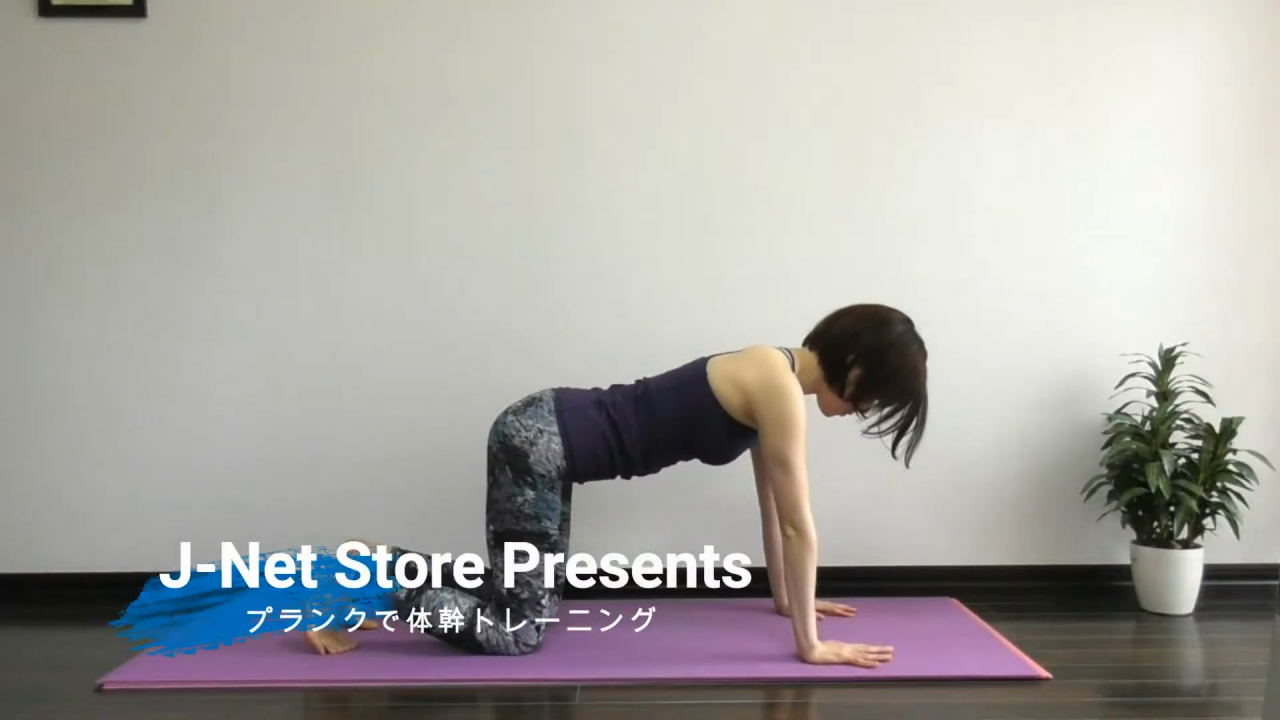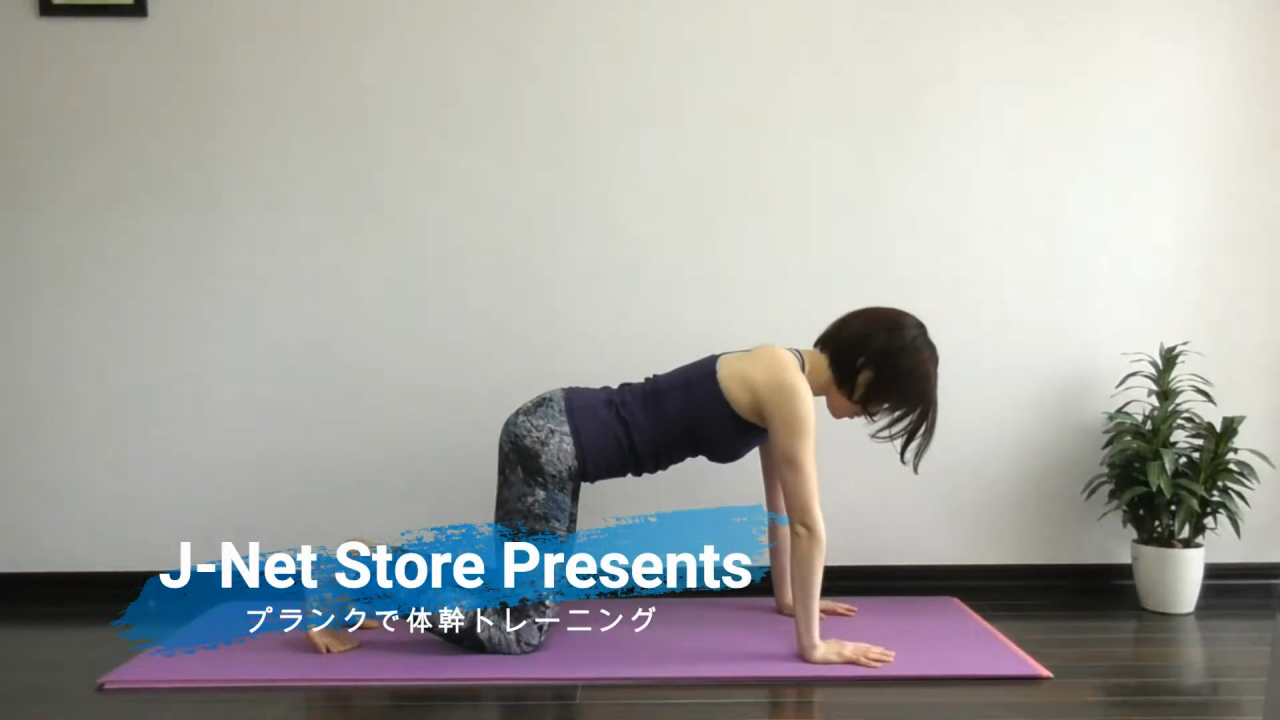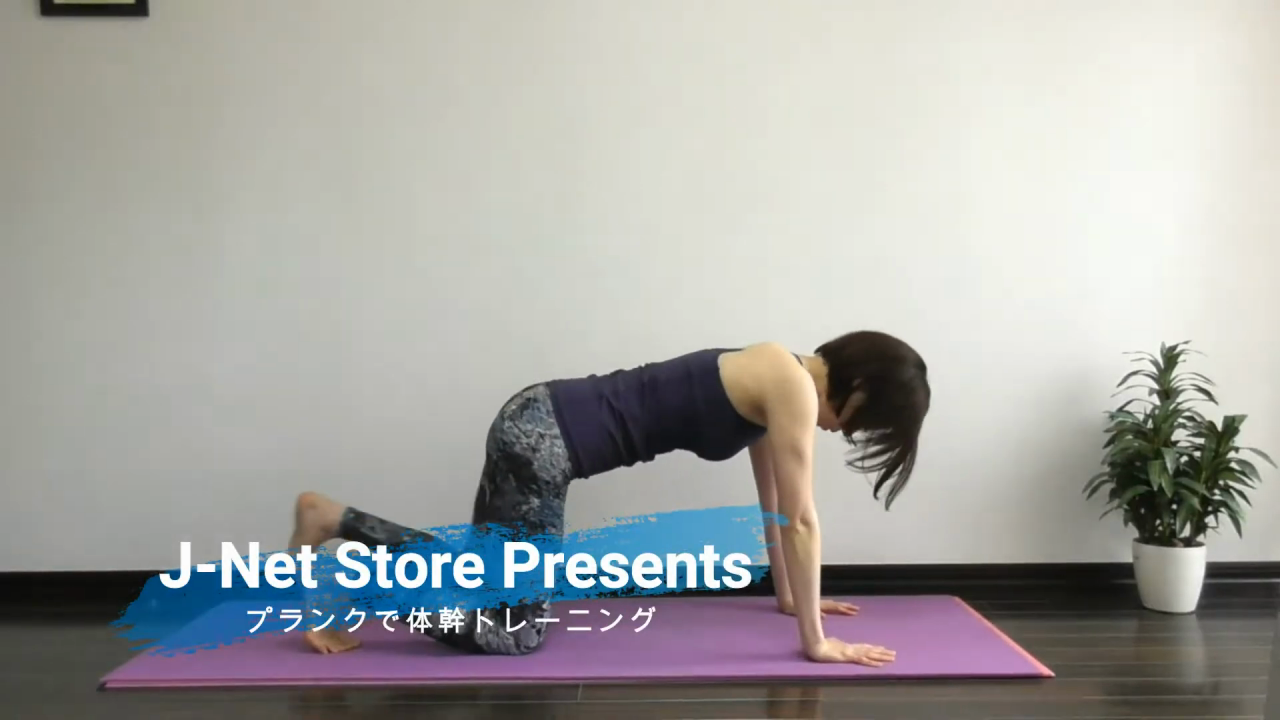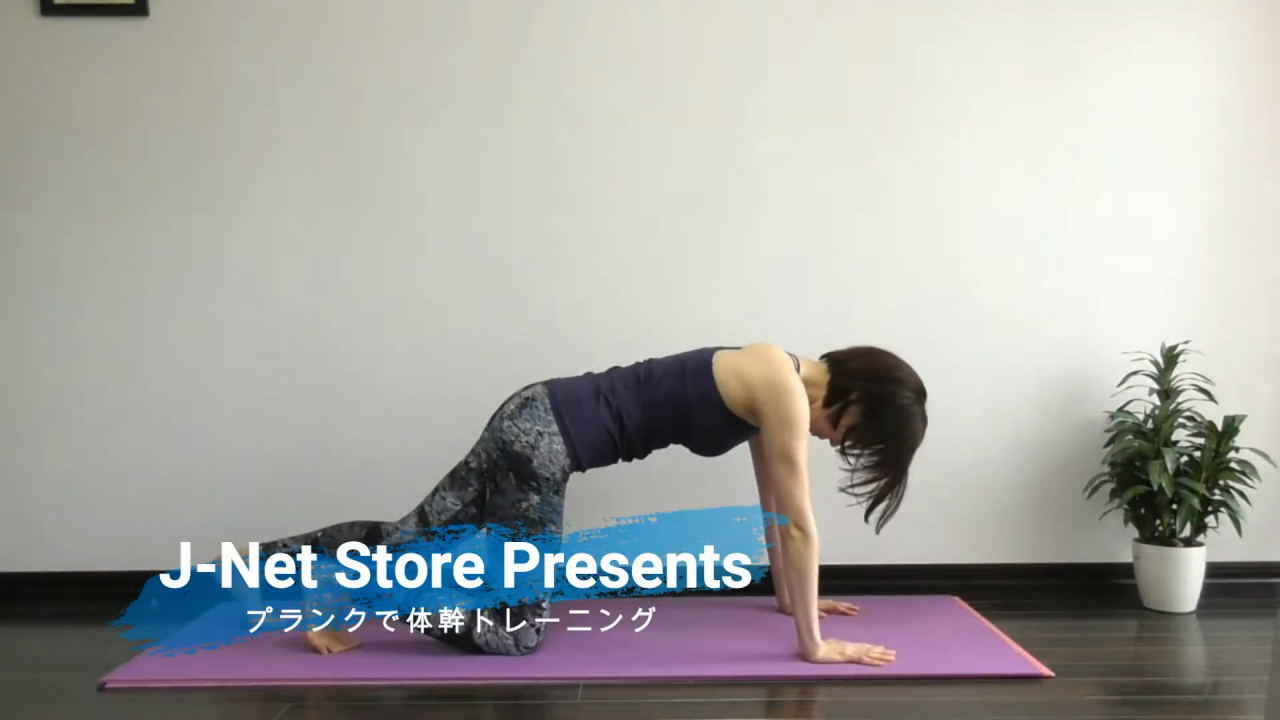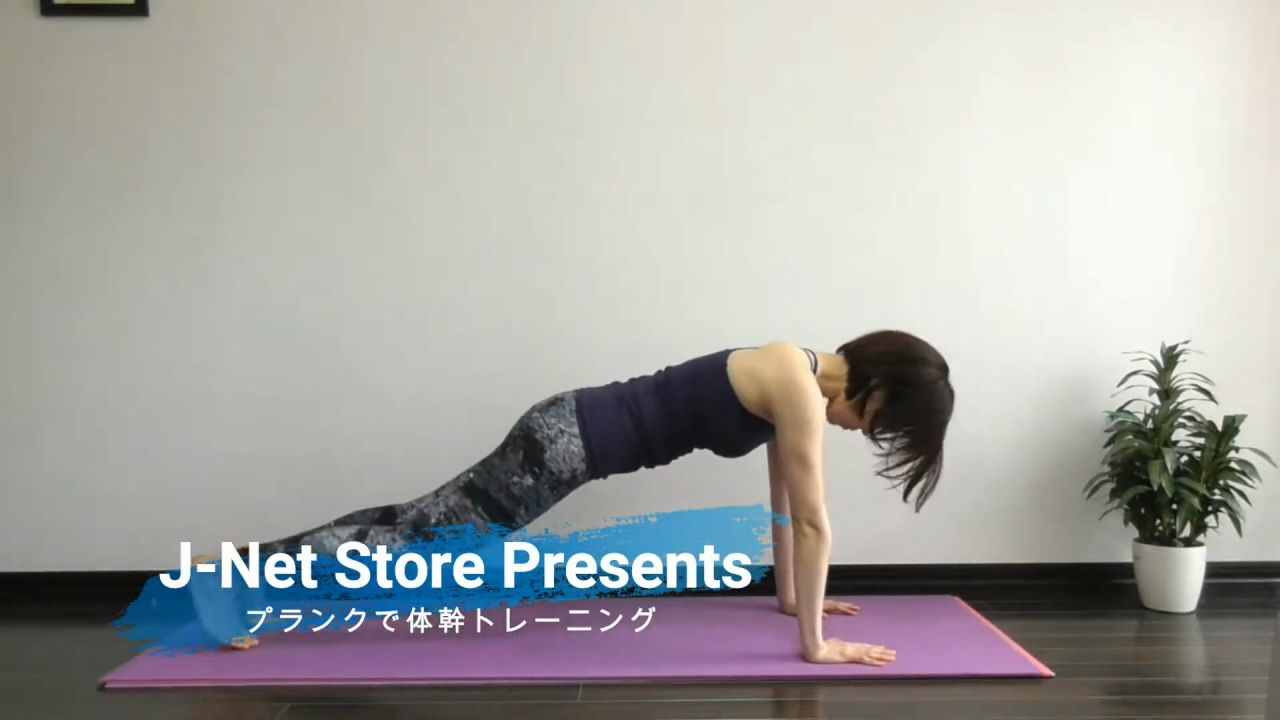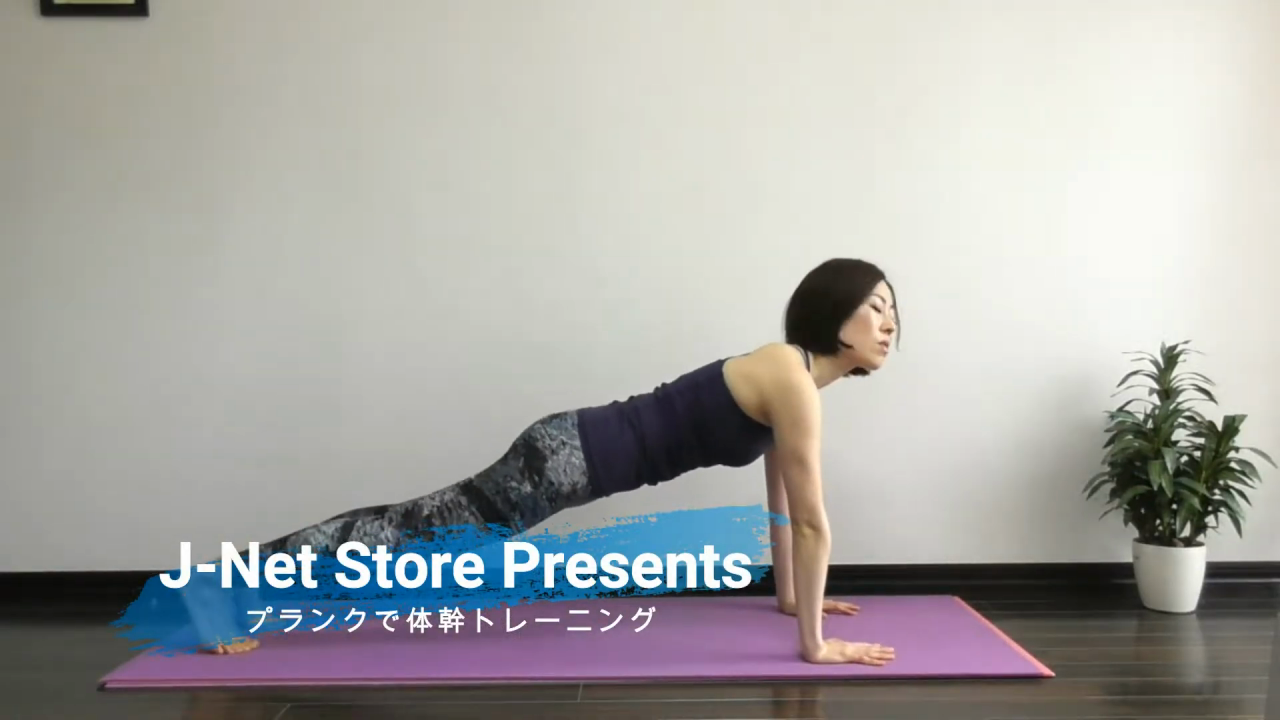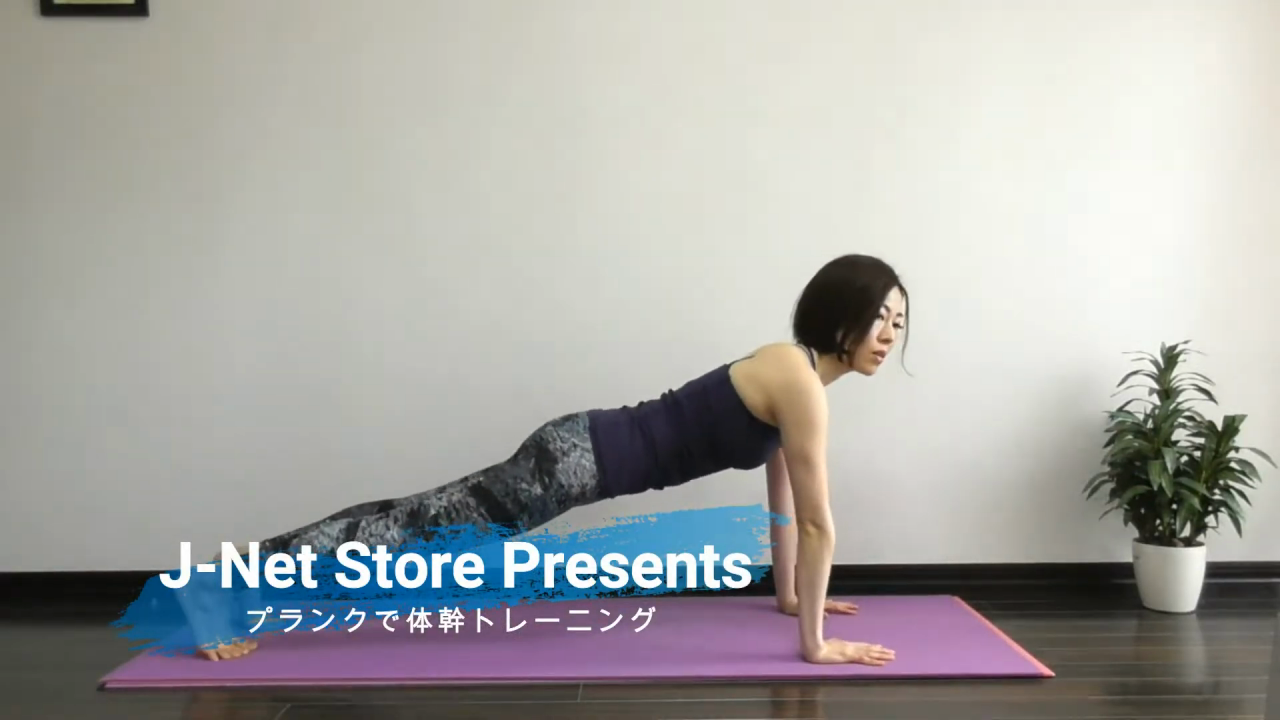
dt=0.7s
person 1, frame 1
left shoulder: (773, 375)
right shoulder: (780, 390)
left elbow: (772, 507)
right elbow: (797, 528)
left wrist: (787, 599)
right wrist: (811, 645)
left hip: (548, 438)
right hip: (537, 443)
left knee: (531, 599)
right knee: (516, 633)
person 1, frame 2
left shoulder: (782, 376)
right shoulder: (789, 389)
left elbow: (777, 502)
right elbow: (806, 525)
left wrist: (788, 597)
right wrist: (812, 644)
left hip: (559, 434)
right hip: (550, 442)
right knee: (518, 631)
person 1, frame 3
left shoulder: (776, 381)
right shoulder: (793, 388)
left elbow: (774, 503)
right elbow: (799, 521)
left wrist: (789, 594)
right wrist: (816, 641)
left hip: (538, 418)
right hip: (539, 442)
right knee: (515, 629)
left ankle: (331, 520)
person 1, frame 4
left shoulder: (773, 384)
right shoulder: (785, 391)
left elbow: (773, 508)
right elbow: (797, 523)
left wrist: (790, 595)
right wrist: (814, 643)
left hip: (537, 418)
right hip: (544, 440)
left knee: (413, 537)
right knee: (514, 631)
person 1, frame 5
left shoulder: (795, 376)
right shoulder: (799, 389)
left elbow: (781, 504)
right elbow: (811, 522)
left wrist: (790, 595)
right wrist: (816, 642)
left hip: (571, 434)
right hip: (564, 444)
left knee: (421, 529)
right knee: (417, 538)
person 1, frame 6
left shoulder: (787, 375)
right shoulder: (794, 384)
left elbow: (779, 500)
right elbow: (811, 522)
left wrist: (789, 596)
right wrist: (816, 643)
left hip: (576, 449)
right hip: (567, 460)
left knee: (407, 525)
right knee: (400, 534)
person 1, frame 7
left shoulder: (789, 367)
right shoulder: (802, 385)
left elbow: (780, 494)
right elbow: (816, 521)
left wrist: (789, 594)
right wrist: (814, 642)
left hip: (583, 452)
right hip: (574, 462)
left knee: (414, 523)
right knee: (407, 530)
